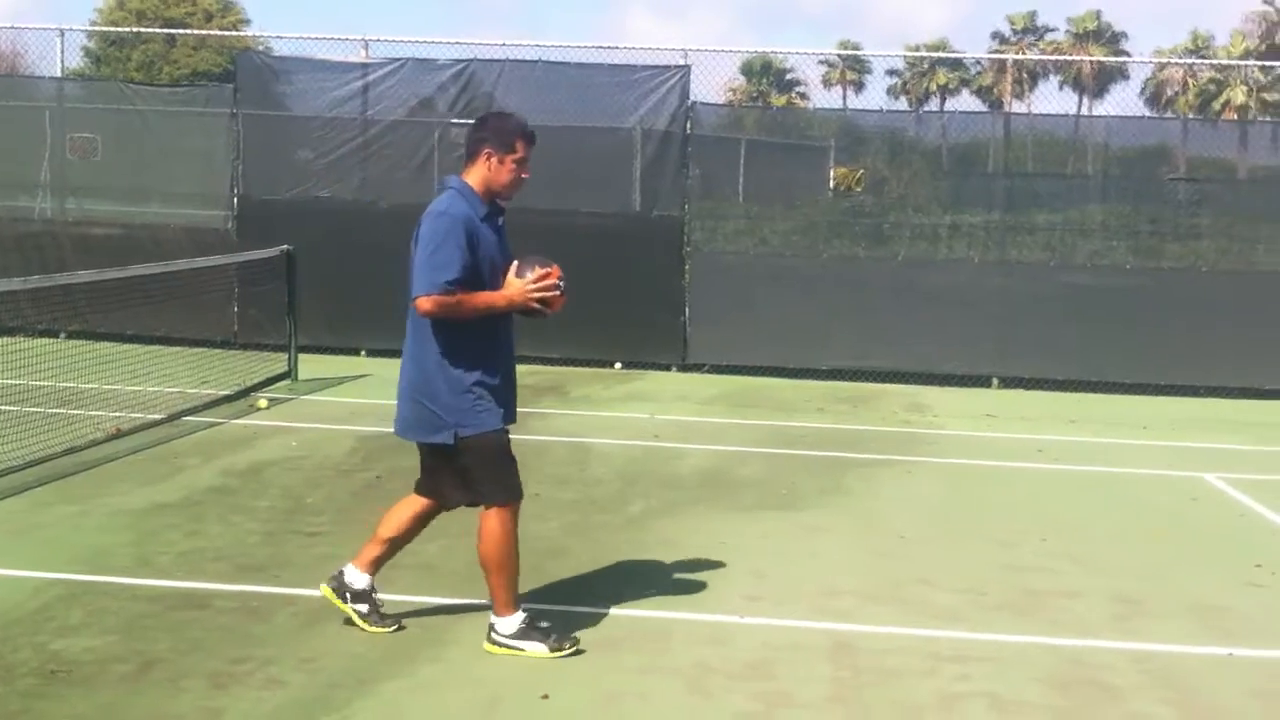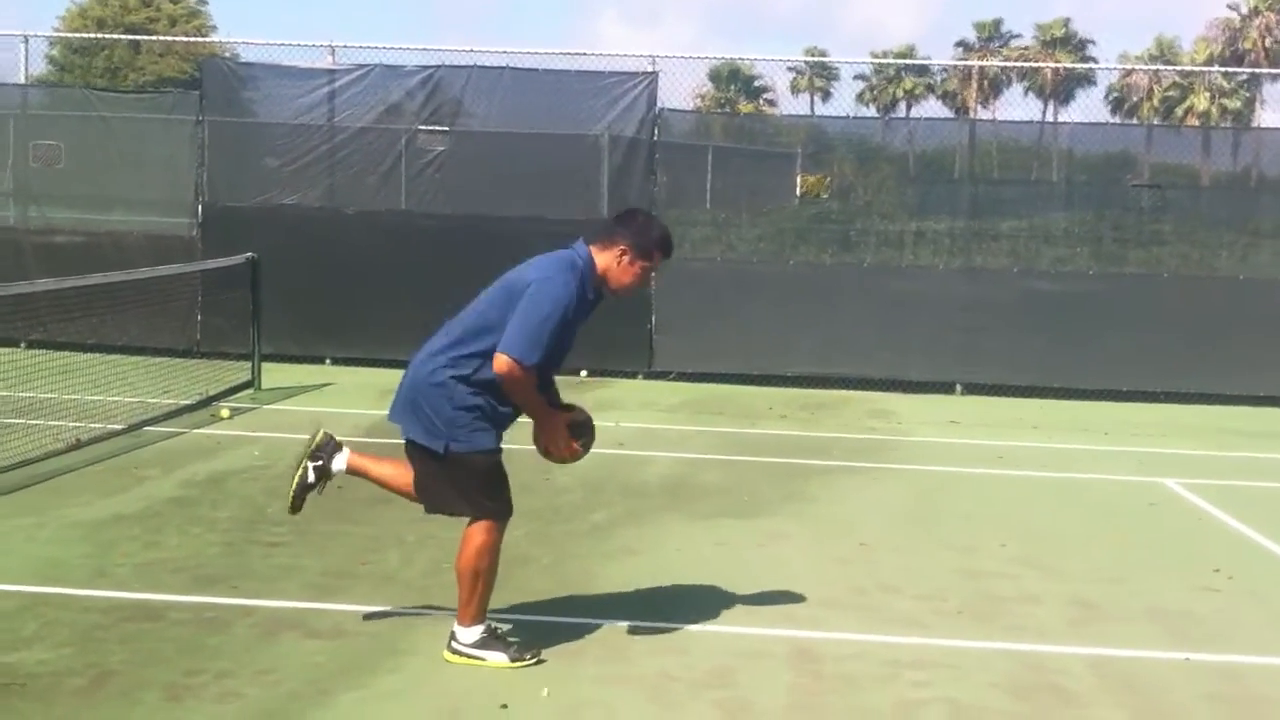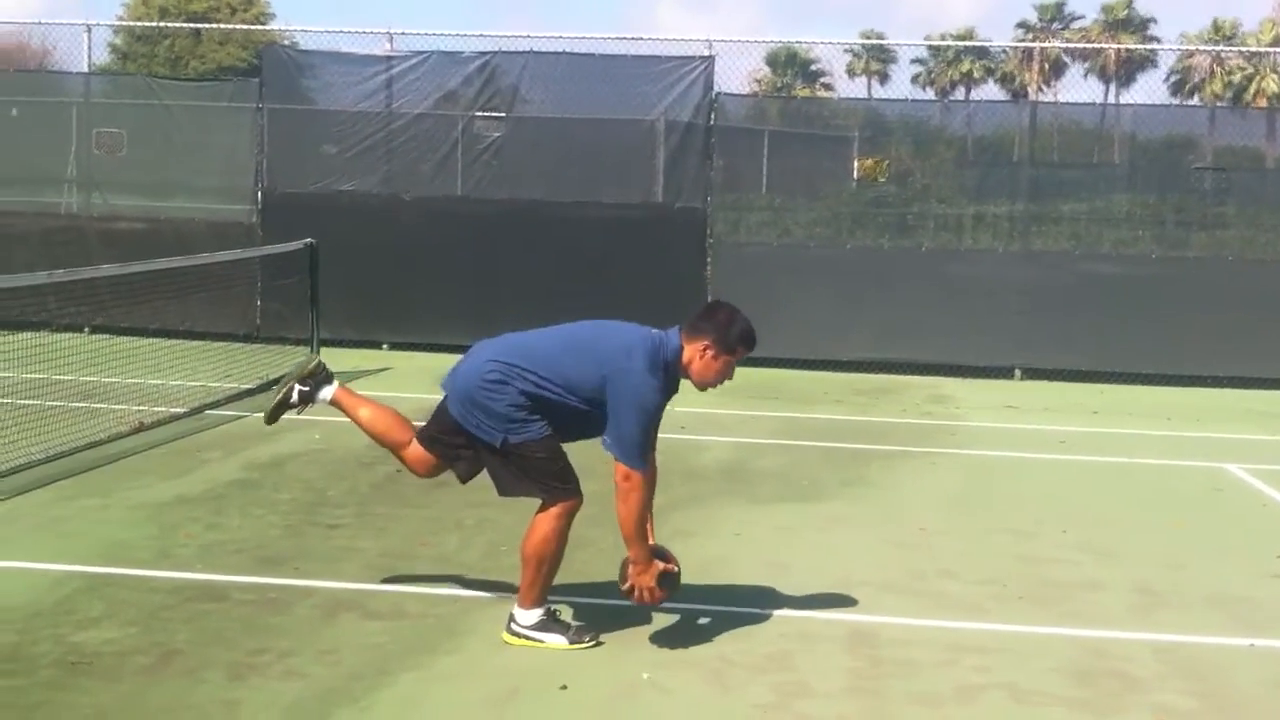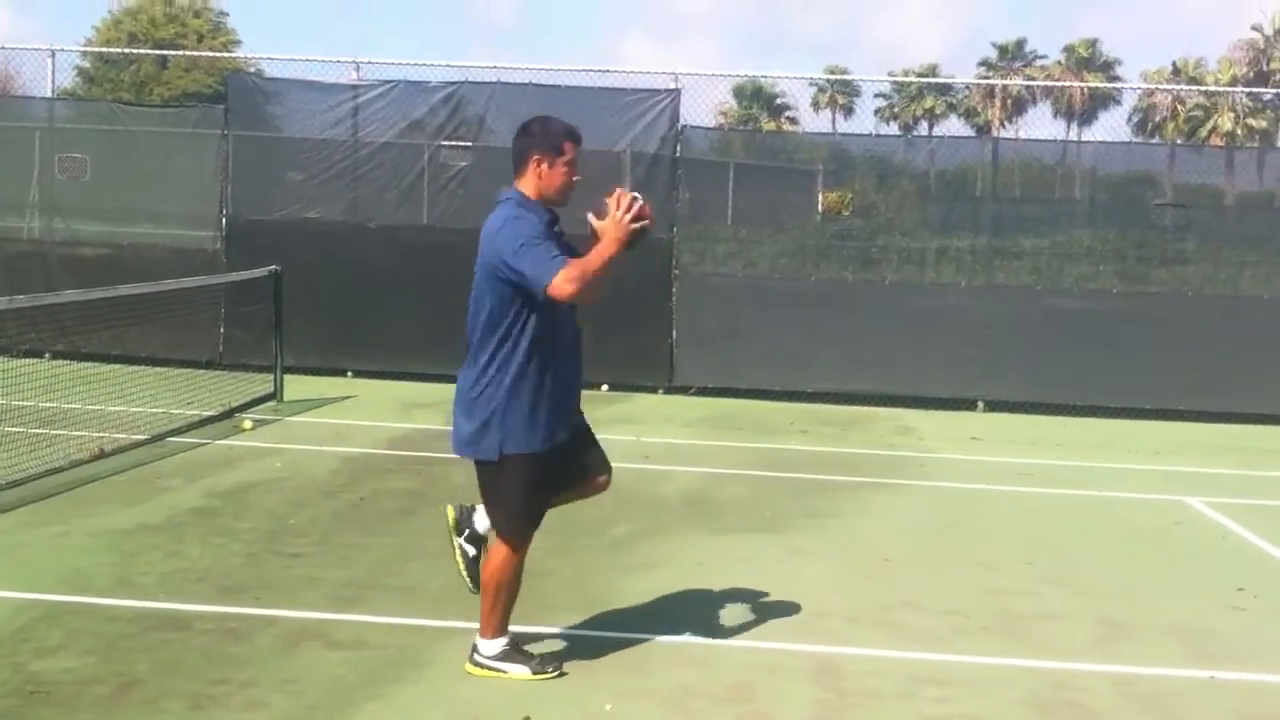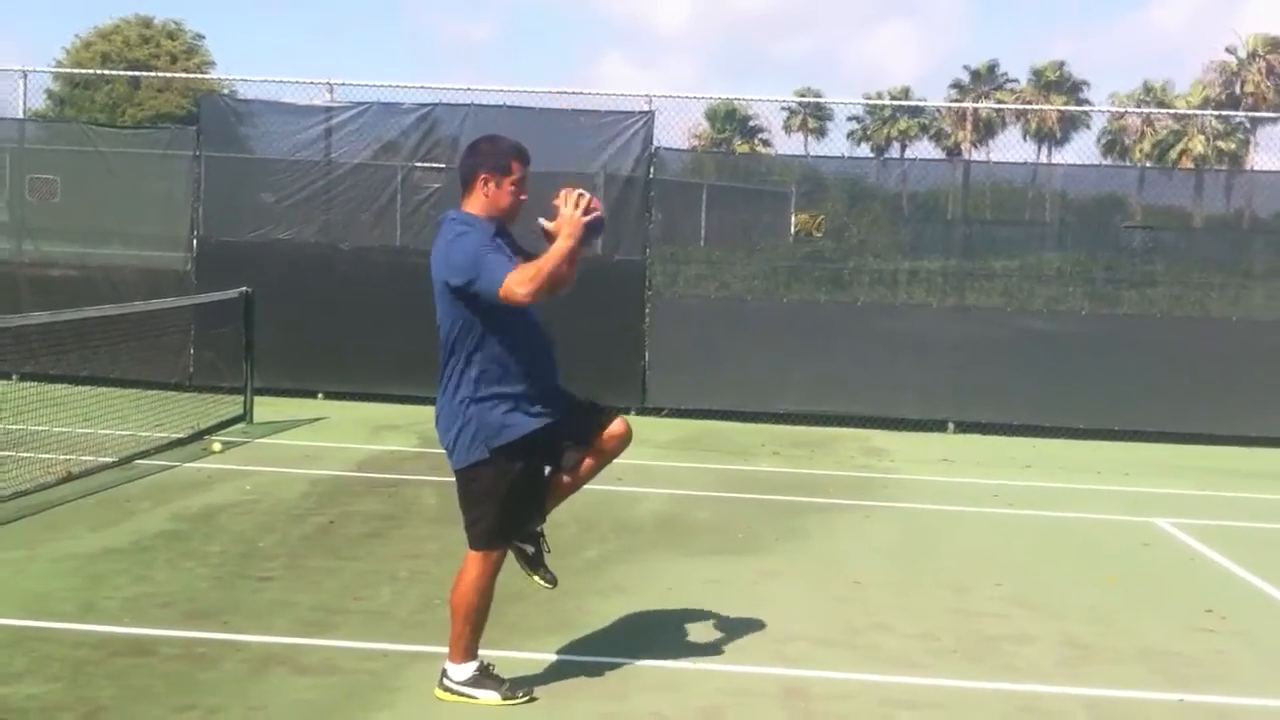
dt=1s
person 1, frame 1
left shoulder: (485, 216)
right shoulder: (450, 217)
right elbow: (431, 301)
left wrist: (521, 294)
right wrist: (506, 297)
left hip: (463, 387)
right hip: (457, 390)
left knee: (435, 494)
right knee: (501, 500)
left ankle: (355, 578)
right ankle: (508, 624)
person 1, frame 2
left shoulder: (575, 277)
right shoulder: (558, 284)
left elbow: (533, 358)
right elbow: (507, 365)
left wrist: (553, 412)
right wrist: (548, 424)
left hip: (445, 390)
right hip: (451, 396)
left knee: (438, 489)
right knee: (489, 514)
left ankle: (337, 458)
right ankle: (469, 636)
person 1, frame 3
left shoulder: (654, 355)
right shoulder: (641, 377)
left elbow: (643, 459)
right elbow: (629, 478)
left wrist: (649, 536)
right wrist: (641, 562)
left hip: (483, 376)
right hip: (497, 393)
left knee: (419, 455)
right knee: (562, 499)
left ankle: (324, 388)
right ankle: (528, 618)
person 1, frame 4
left shoulder: (534, 220)
right shoulder: (514, 227)
left elbow: (561, 283)
right elbow: (567, 287)
left wrist: (608, 238)
right wrist: (614, 242)
left hip: (542, 399)
right hip: (507, 406)
left knee: (593, 477)
right knee: (517, 529)
left ankle: (479, 519)
right ankle: (491, 648)
person 1, frame 5
left shoulder: (494, 239)
right shoulder: (462, 243)
left elbow: (555, 281)
right elbow: (525, 289)
left wrist: (566, 232)
right wrist: (570, 234)
left hip: (532, 403)
right hip: (487, 419)
left knee: (613, 432)
right knee: (487, 549)
left ankle: (528, 523)
right ankle: (460, 672)
